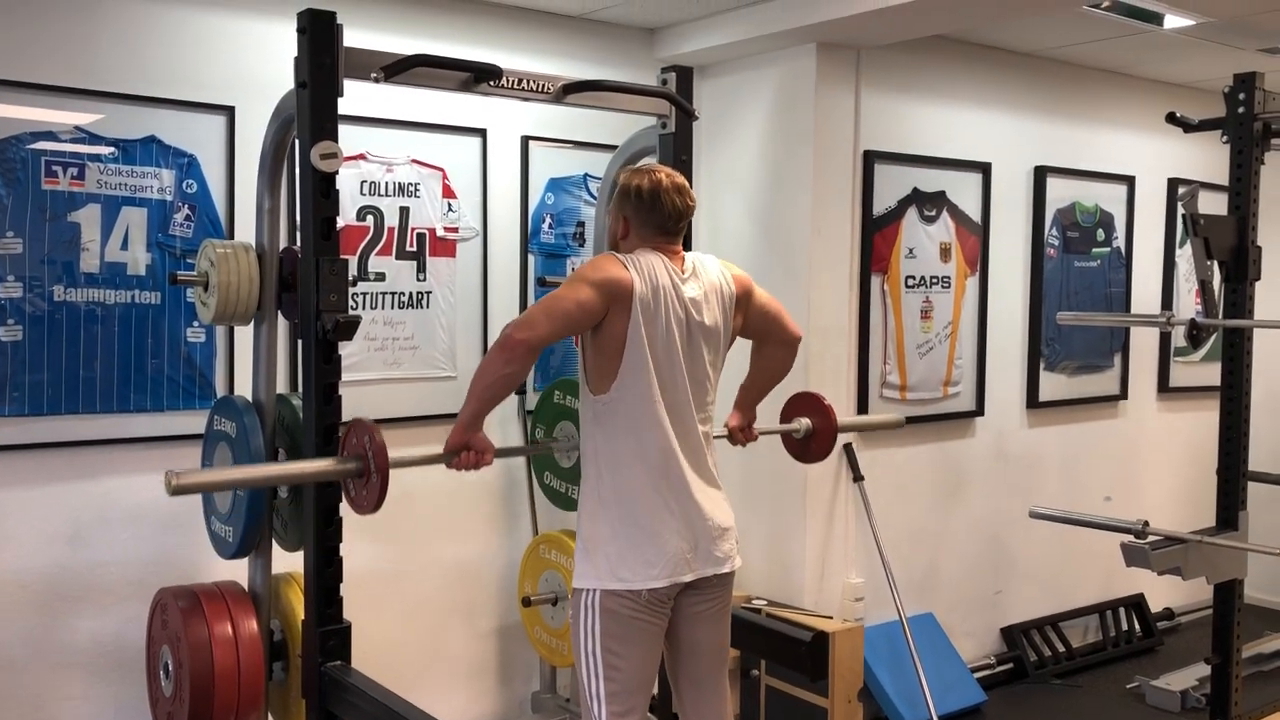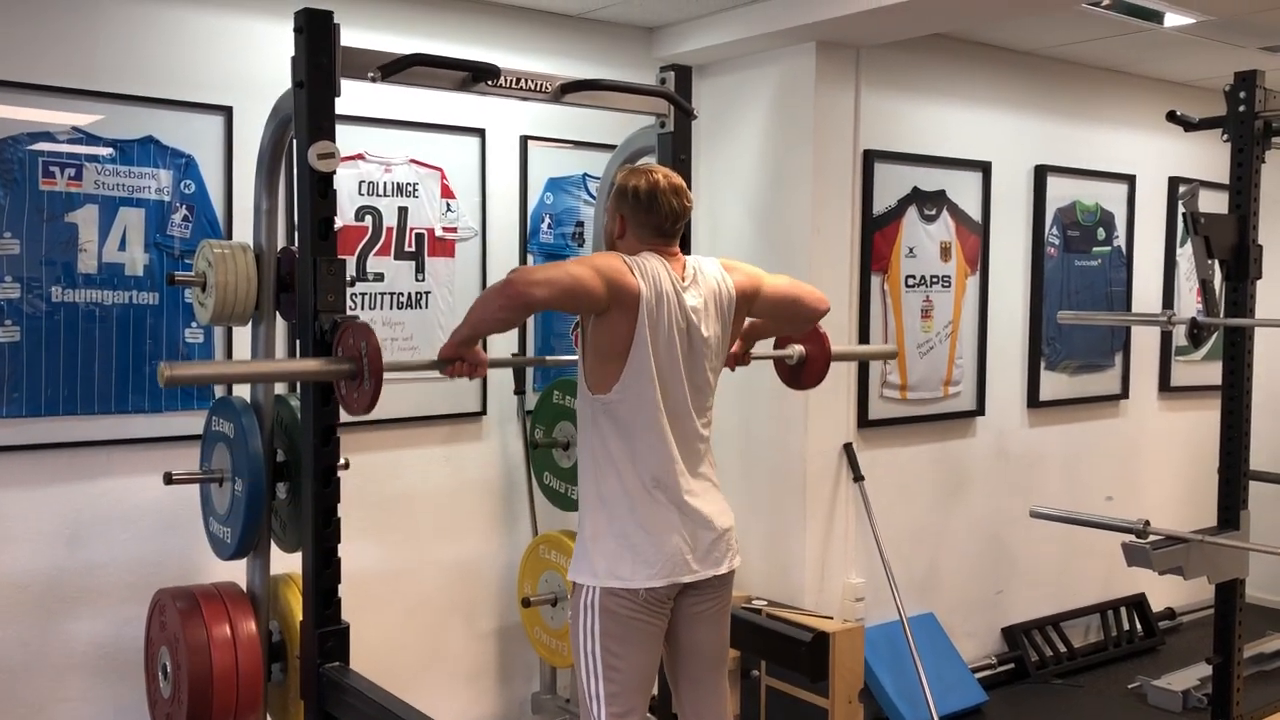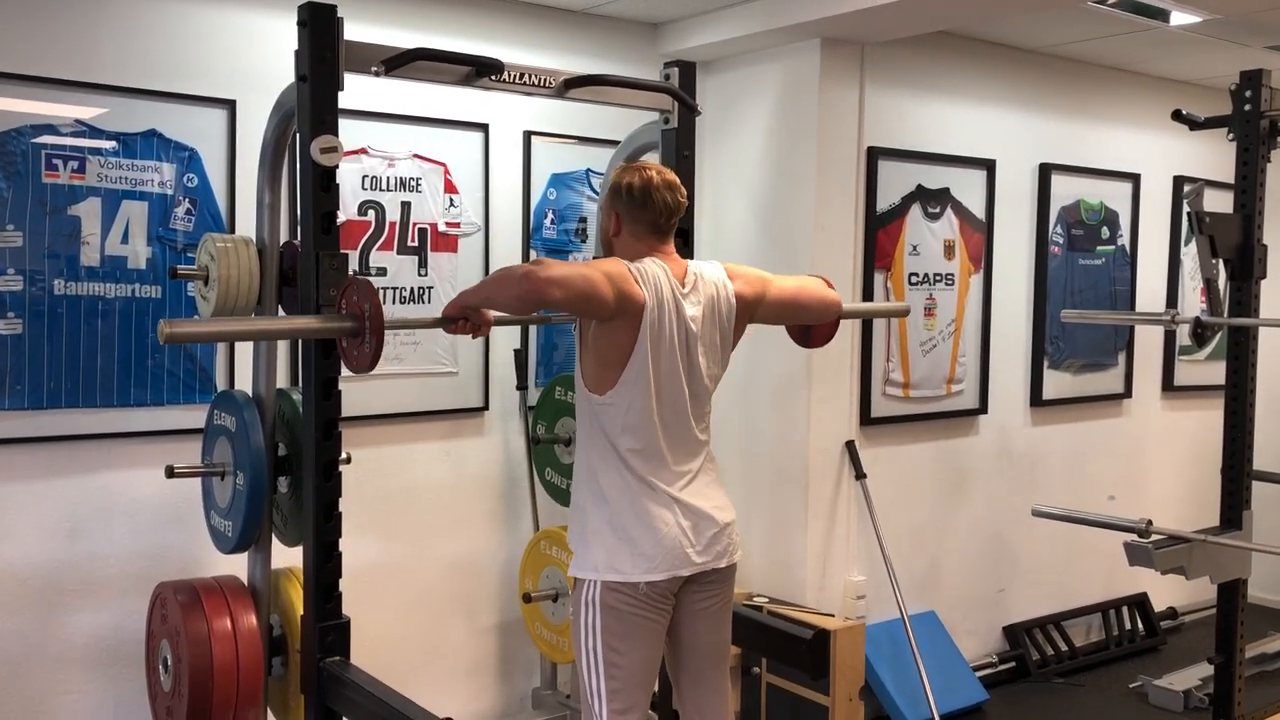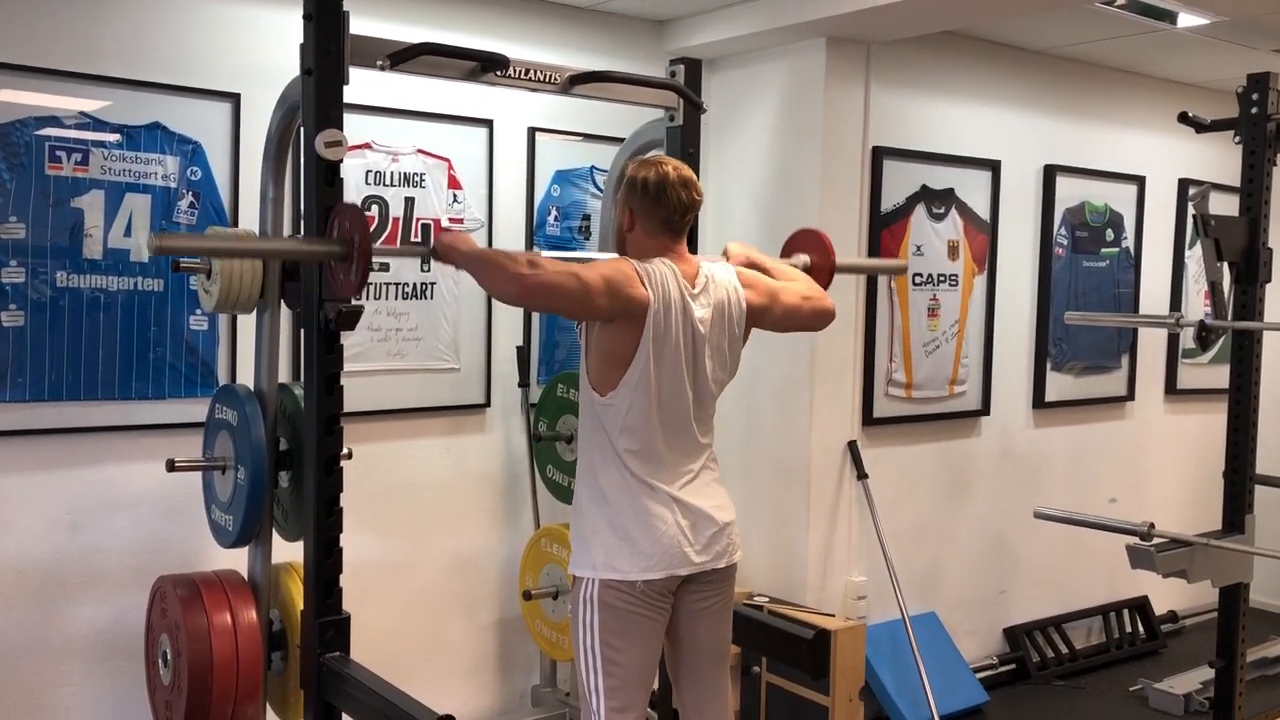
dt=0.5s
person 1, frame 1
left shoulder: (616, 278)
right shoulder: (725, 282)
left elbow: (518, 342)
right elbow: (786, 338)
left wrist: (470, 424)
left hip: (629, 553)
right hip: (710, 541)
person 1, frame 2
left shoulder: (619, 279)
right shoulder: (726, 282)
left elbow: (518, 290)
right elbow: (813, 304)
left wrist: (463, 341)
left hip: (629, 556)
right hip: (709, 542)
person 1, frame 3
left shoulder: (621, 284)
right shoulder: (728, 286)
left elbow: (537, 280)
right elbow: (827, 301)
left wrist: (470, 301)
left hip: (630, 553)
right hip: (711, 538)
person 1, frame 4
left shoulder: (626, 287)
right shoulder: (736, 289)
left elbow: (525, 281)
right elbow: (819, 305)
left wrist: (461, 249)
right wrist: (757, 259)
left hip: (629, 552)
right hip: (711, 539)
